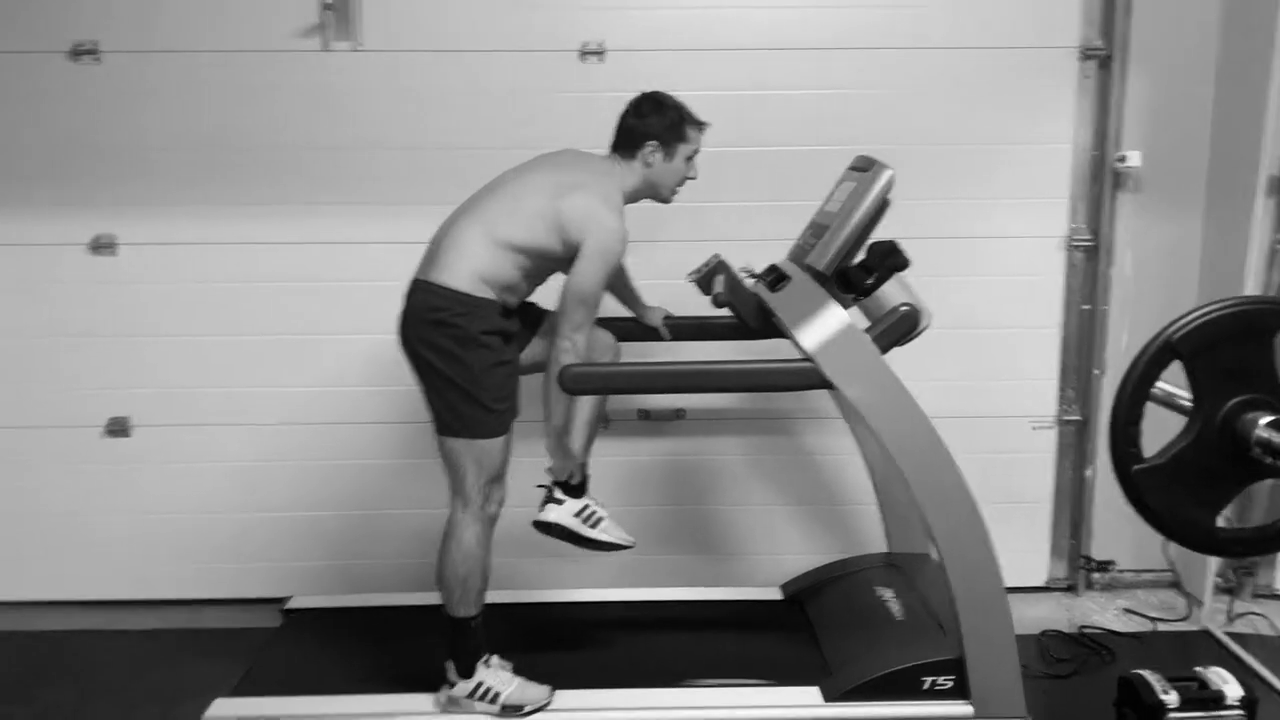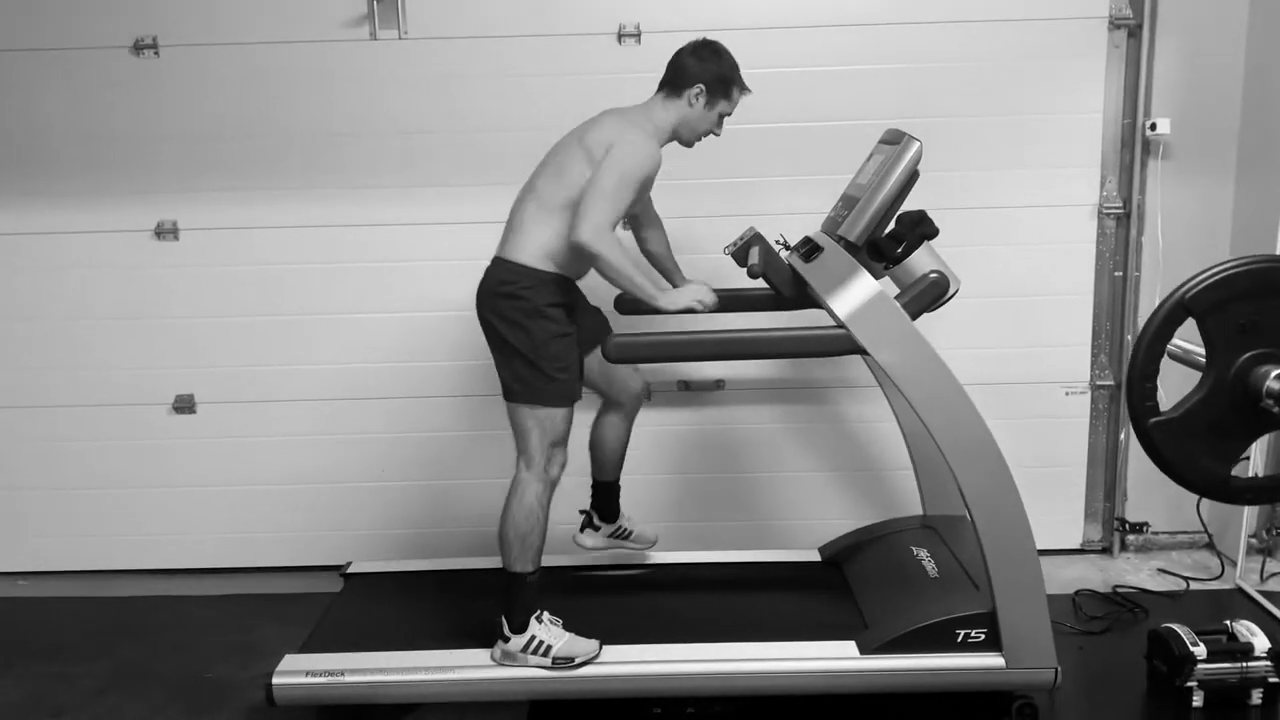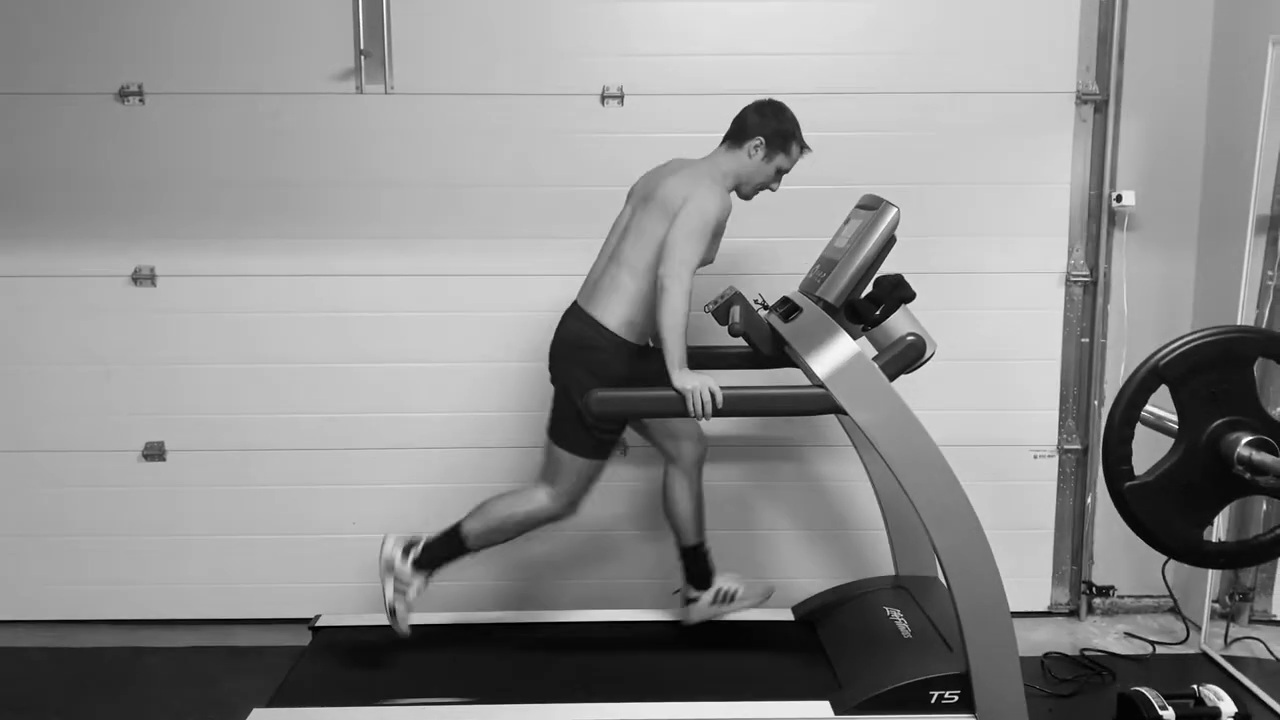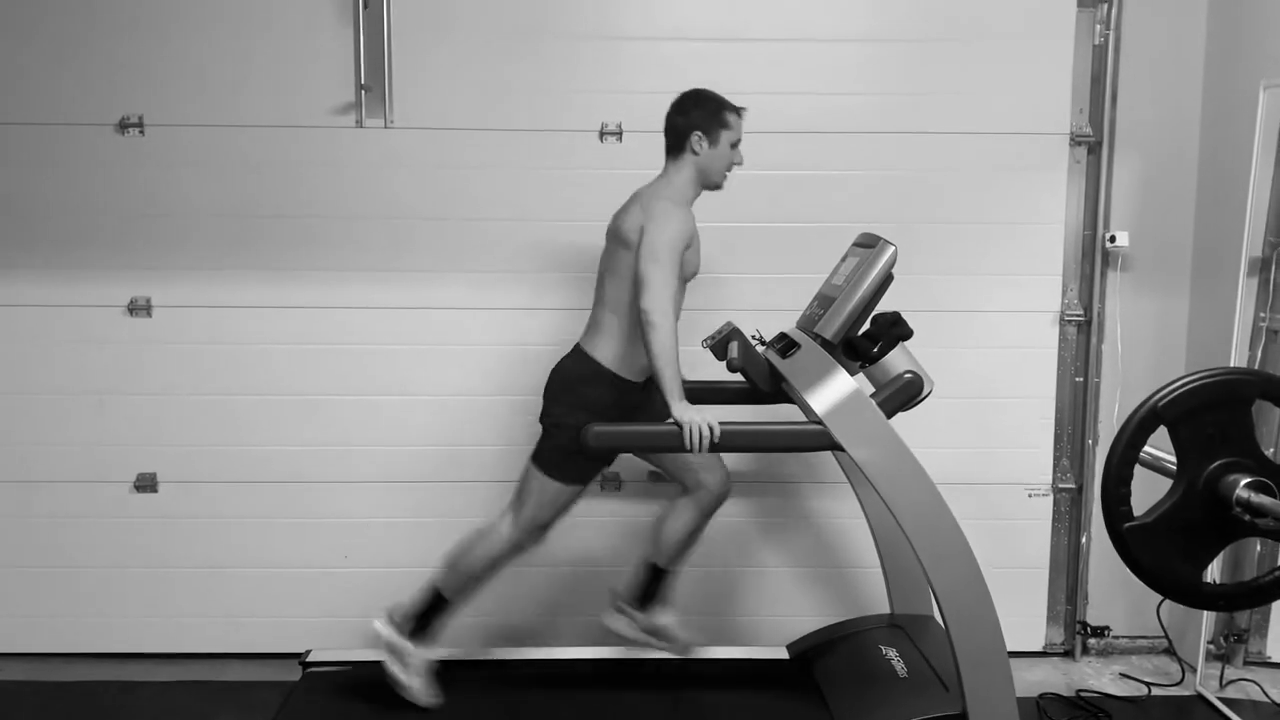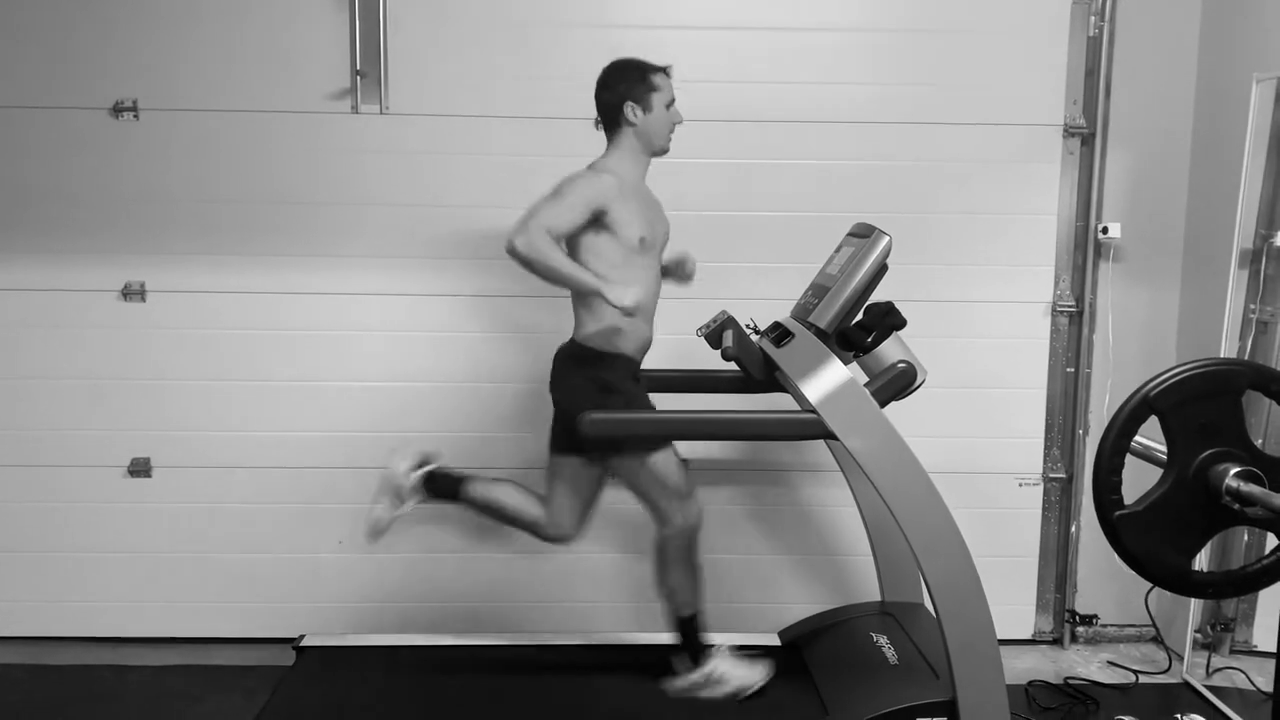
dt=1s
person 1, frame 1
left shoulder: (583, 171)
right shoulder: (606, 217)
right elbow: (567, 340)
left wrist: (640, 309)
right wrist: (558, 441)
left hip: (463, 304)
right hip: (454, 318)
left knee: (601, 347)
right knee: (480, 501)
left ankle: (567, 498)
person 1, frame 2
left shoulder: (627, 130)
right shoulder: (639, 142)
left elbow: (643, 220)
right elbow: (591, 235)
left wrist: (678, 282)
right wrist: (661, 300)
left hip: (541, 286)
right hip: (525, 293)
left knee: (627, 391)
right knee: (543, 463)
left ankle: (603, 518)
right ankle: (519, 629)
person 1, frame 3
left shoulder: (674, 177)
right shoulder: (710, 195)
right elbow: (673, 275)
right wrist: (680, 372)
left hip: (599, 337)
right hip: (605, 352)
left knee: (688, 448)
right knee: (559, 496)
left ankle: (700, 588)
right ankle: (419, 560)
person 1, frame 4
left shoulder: (660, 206)
right shoulder: (668, 213)
right elbow: (652, 304)
right wrist: (678, 405)
left hip: (620, 386)
right hip: (600, 390)
left knee: (712, 483)
right knee: (527, 526)
left ankle: (639, 605)
right ankle: (412, 632)
person 1, frame 5
left shoulder: (629, 188)
right shoulder: (600, 181)
right elbow: (525, 241)
left wrist: (664, 267)
right wrist: (604, 290)
left hip: (604, 375)
right hip: (595, 374)
left knee: (559, 523)
right knee: (681, 513)
left ankle: (429, 480)
right ankle: (695, 660)
